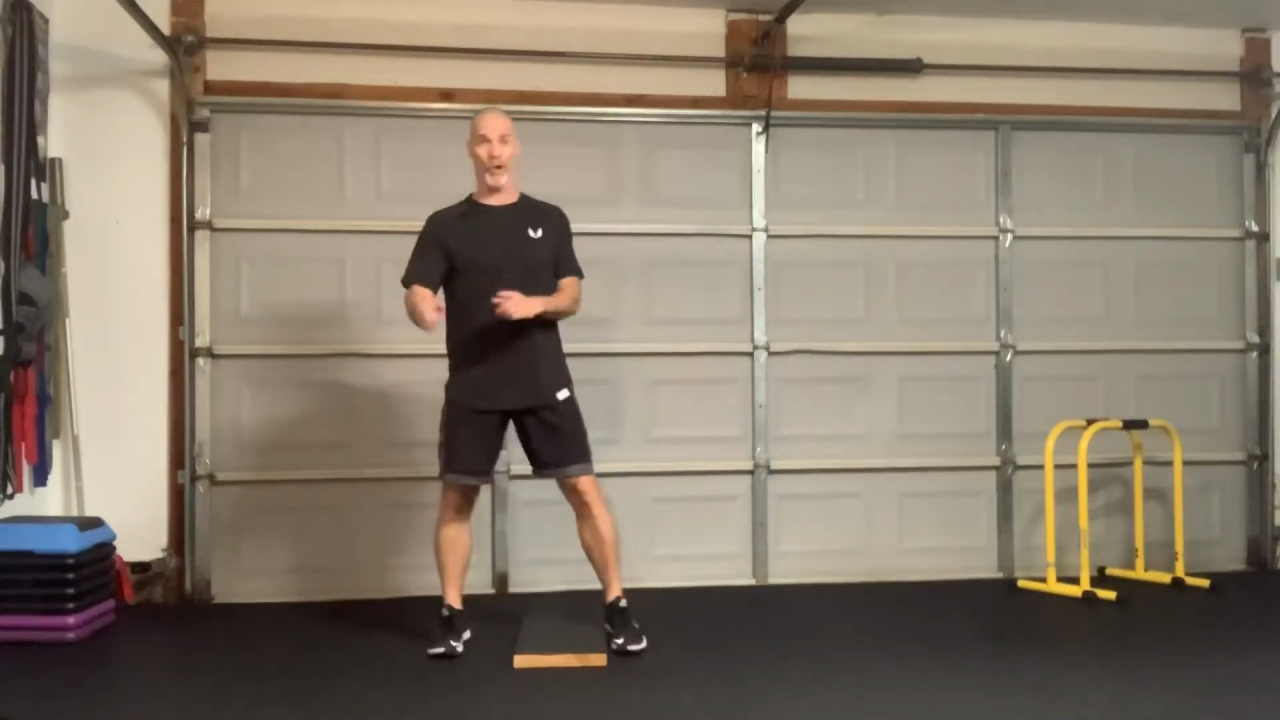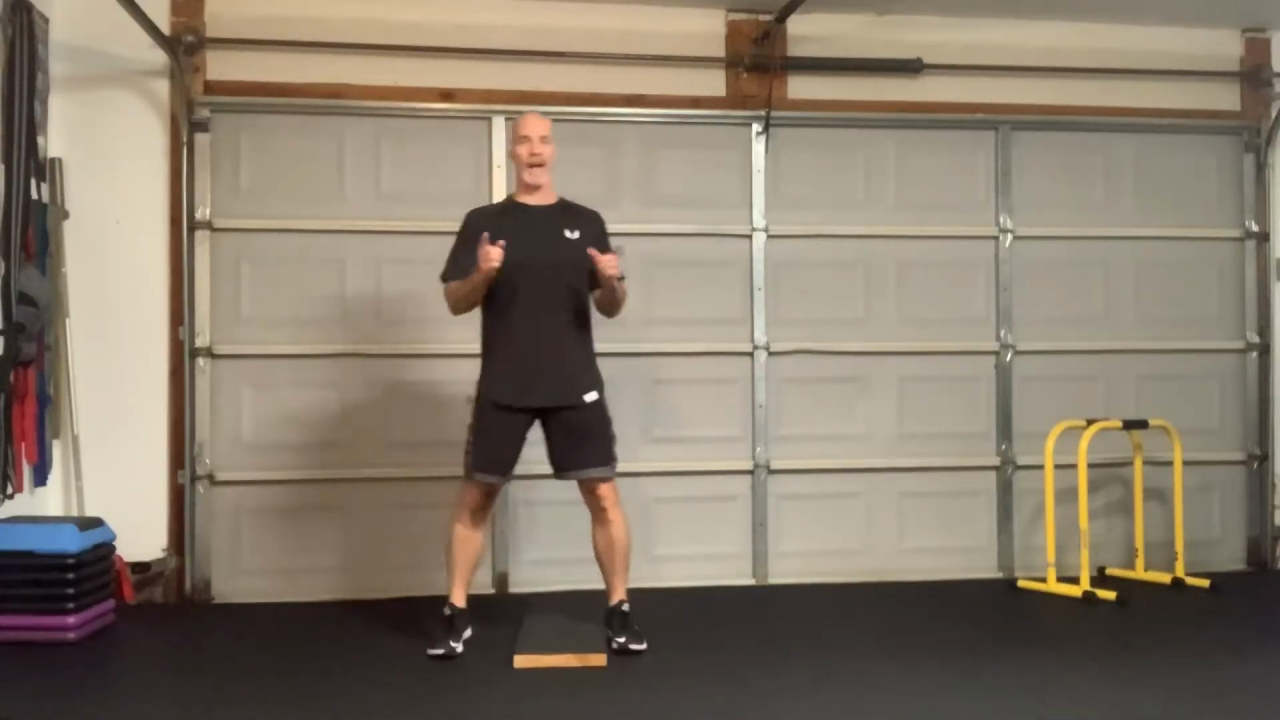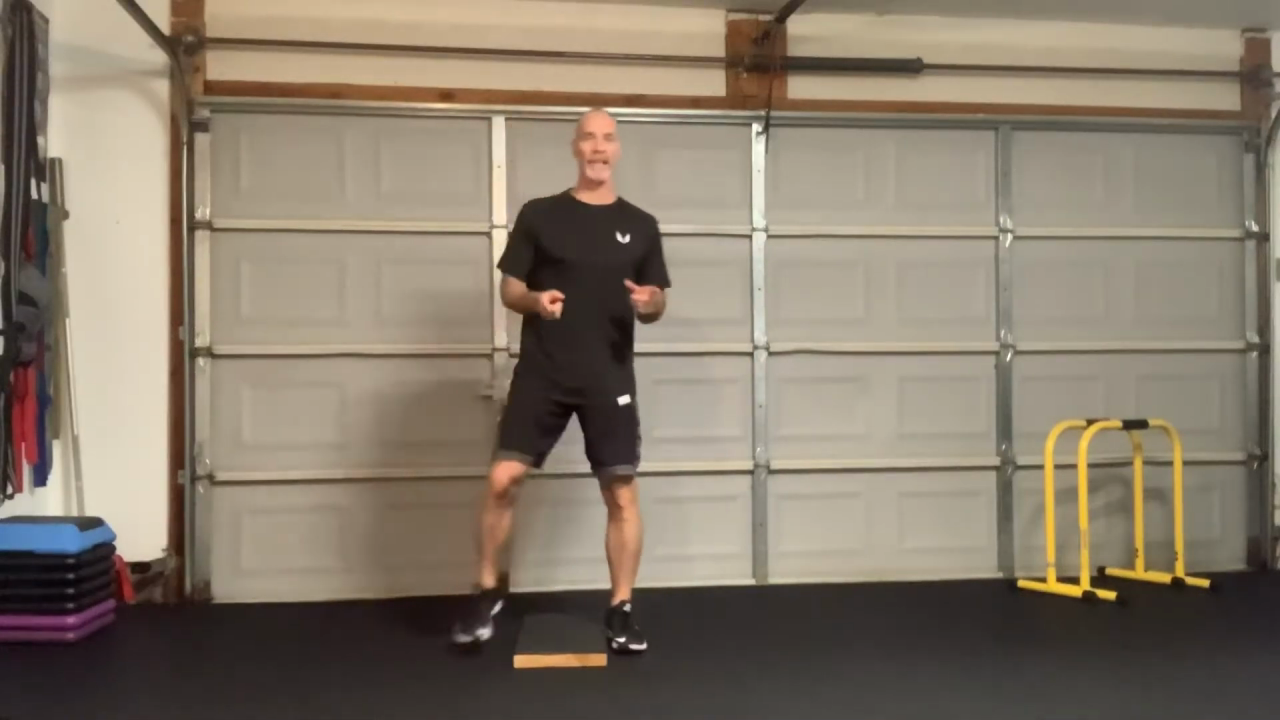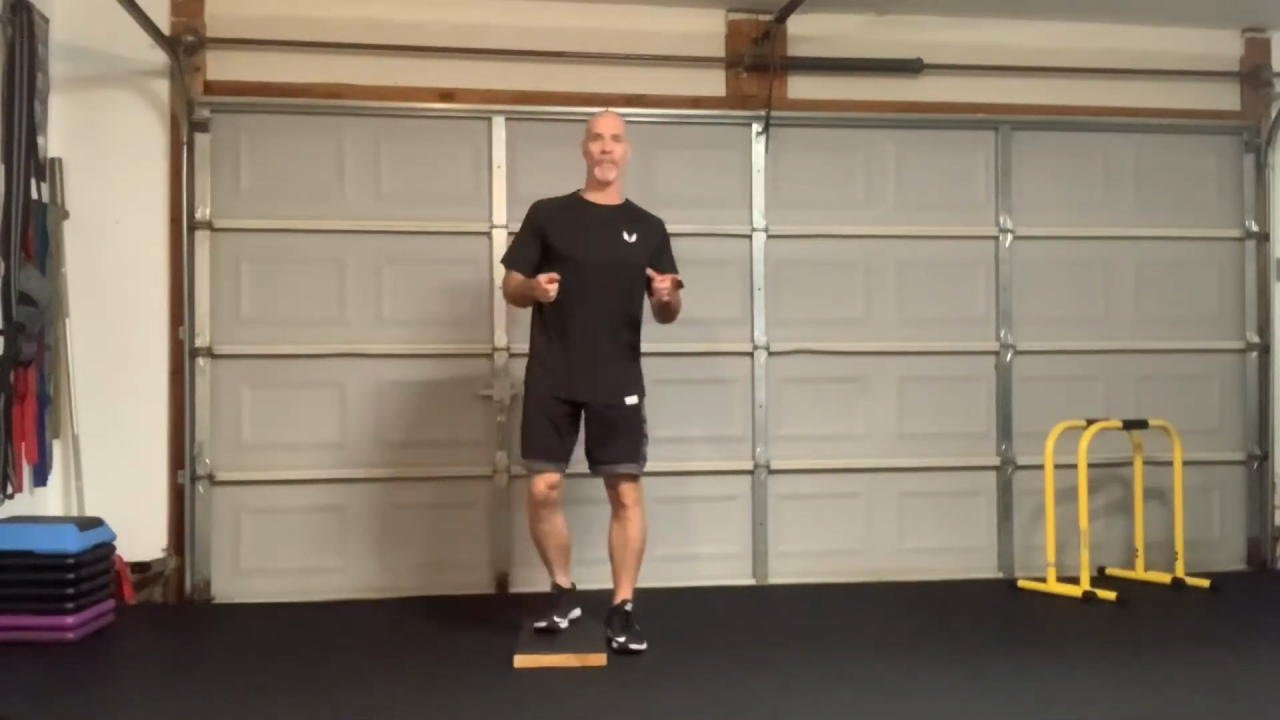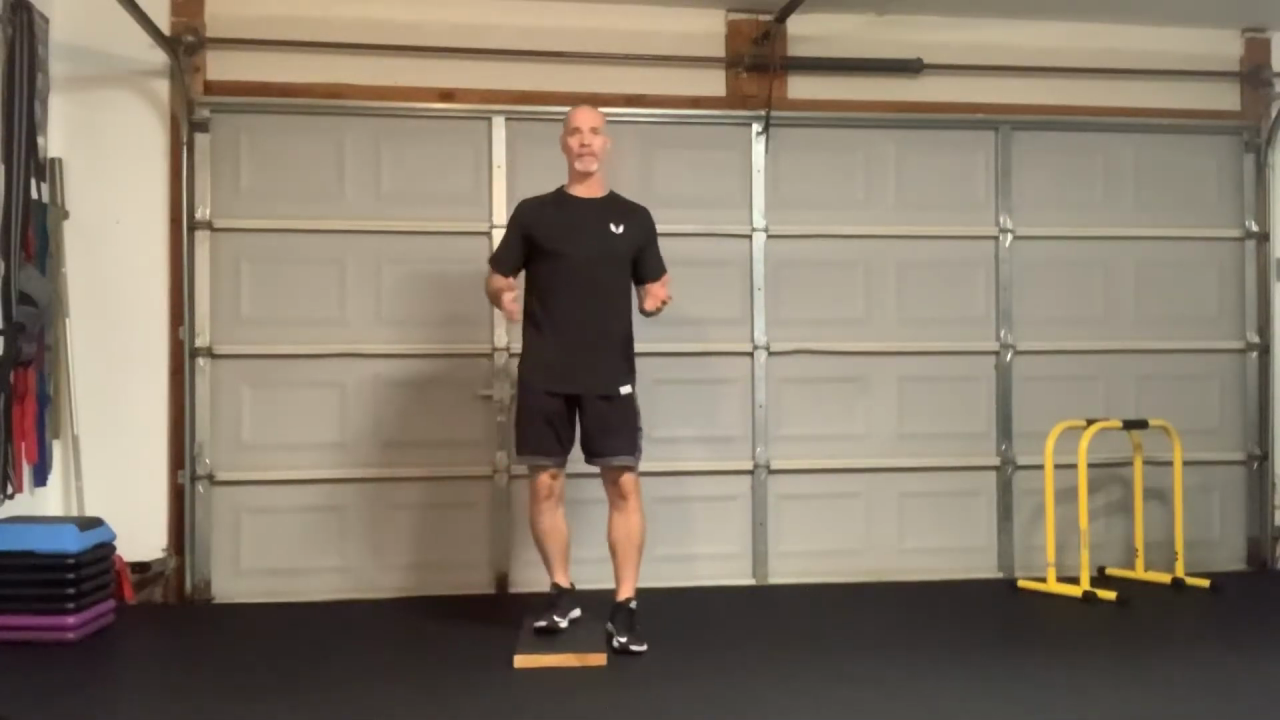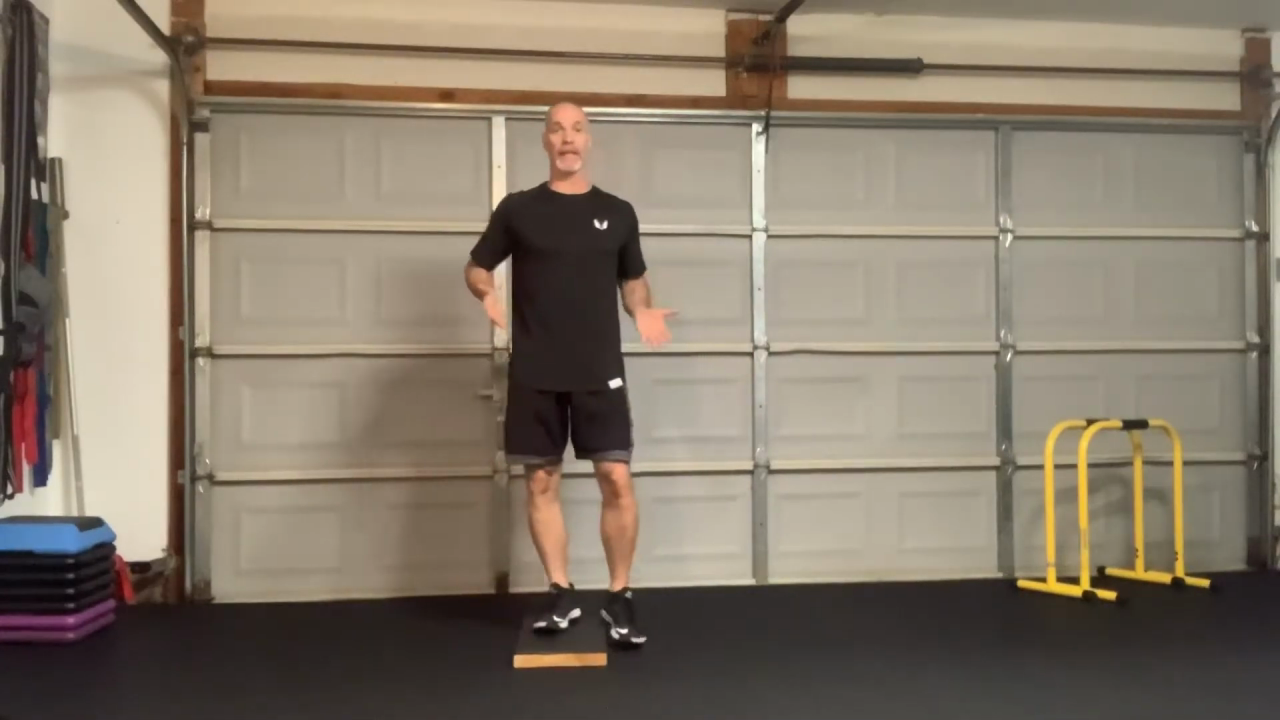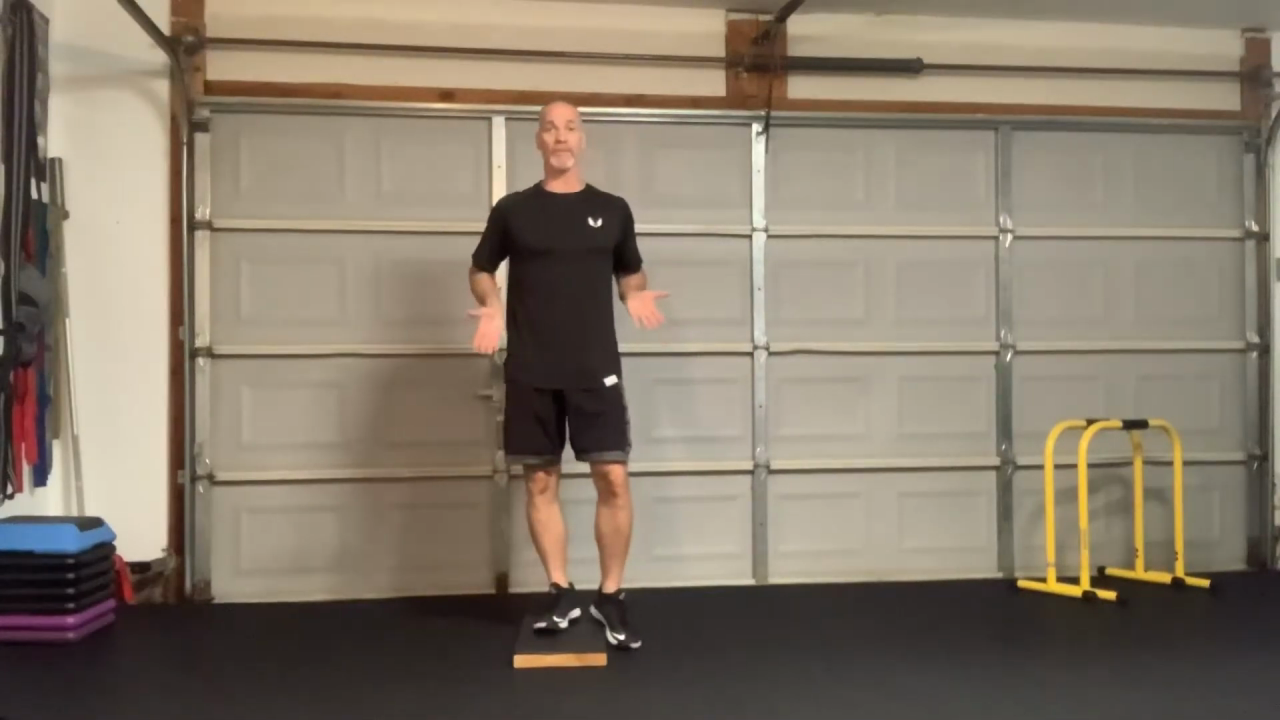
dt=0.3s
person 1, frame 1
left shoulder: (549, 218)
right shoulder: (445, 225)
left elbow: (571, 296)
right elbow: (419, 294)
left wrist: (534, 304)
right wrist: (424, 308)
left hip: (544, 381)
right hip: (472, 387)
left knee: (584, 491)
right knee: (457, 498)
left ankle: (616, 606)
right ankle: (453, 614)
person 1, frame 2
left shoulder: (586, 222)
right shoulder: (483, 221)
left elbow: (609, 303)
right elbow: (455, 300)
left wrist: (612, 282)
right wrist: (481, 274)
left hip: (575, 383)
right hip: (504, 386)
left knee: (603, 495)
right knee: (474, 499)
left ankle: (618, 611)
right ankle: (456, 612)
person 1, frame 3
left shoulder: (641, 225)
right shoulder: (538, 215)
left elbow: (654, 303)
right elbow: (508, 289)
left wrist: (651, 305)
right wrist: (535, 301)
left hip: (609, 380)
right hip: (540, 376)
left knee: (622, 493)
right knee: (502, 481)
left ankle: (621, 610)
right ankle: (487, 591)
person 1, frame 4
left shoulder: (648, 227)
right shoulder: (547, 214)
left elbow: (665, 313)
right elbow: (510, 287)
left wrist: (667, 298)
right wrist: (533, 289)
left hip: (618, 380)
right hip: (551, 378)
left knee: (625, 493)
right knee: (543, 491)
left ankle: (622, 609)
right ankle: (563, 592)
person 1, frame 5
left shoulder: (634, 217)
right shoulder: (533, 212)
left elbow: (650, 290)
right elbow: (496, 278)
left wrist: (657, 298)
right wrist: (504, 295)
left hip: (611, 373)
right hip: (544, 373)
left knee: (623, 486)
right knee: (545, 486)
left ankle: (624, 607)
right ankle: (562, 593)
person 1, frame 6
left shoulder: (618, 213)
right shoulder: (518, 209)
left elbow: (633, 279)
right elbow: (477, 266)
left wrist: (643, 312)
right wrist: (488, 297)
left hip: (600, 370)
right hip: (534, 371)
left knee: (618, 481)
right knee: (542, 482)
left ankle: (619, 595)
right ankle: (562, 593)
person 1, frame 7
left shoulder: (612, 209)
right shoulder: (512, 210)
left elbow: (630, 272)
right elbow: (481, 270)
left wrist: (637, 296)
right wrist: (491, 308)
left hip: (596, 369)
right hip: (530, 371)
left knee: (613, 480)
right knee: (540, 481)
left ankle: (610, 596)
right ankle: (561, 592)
